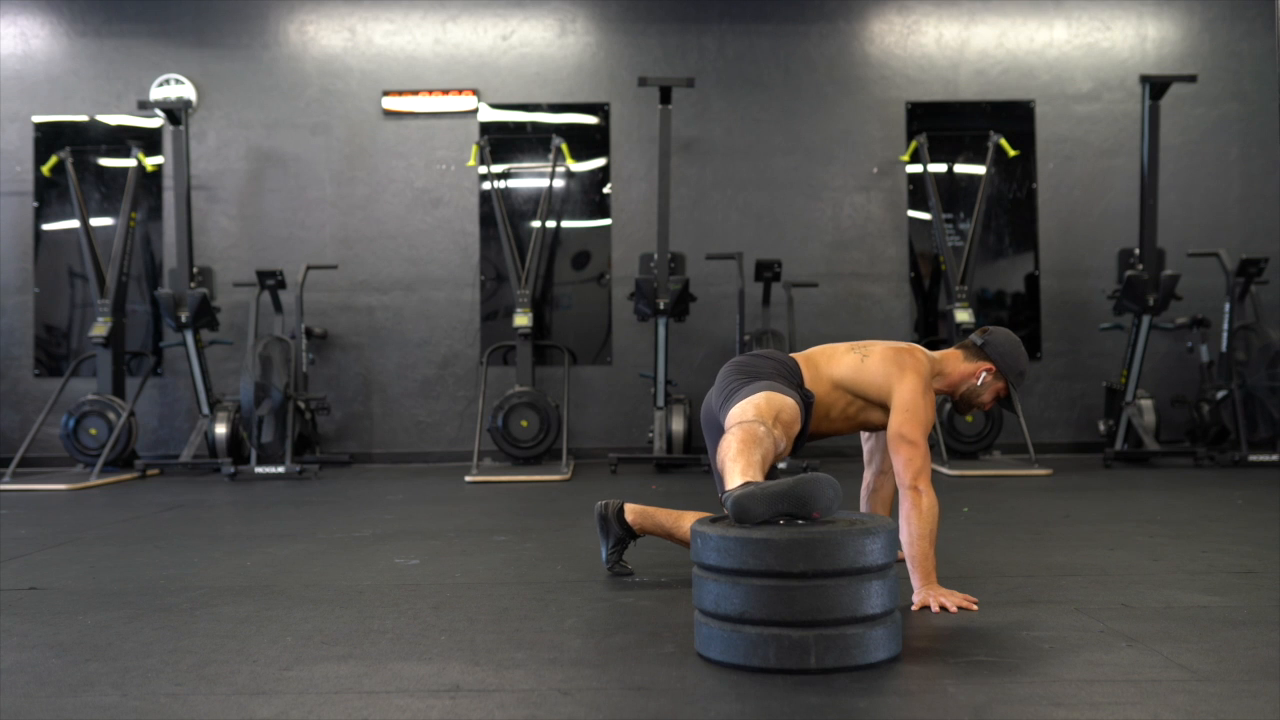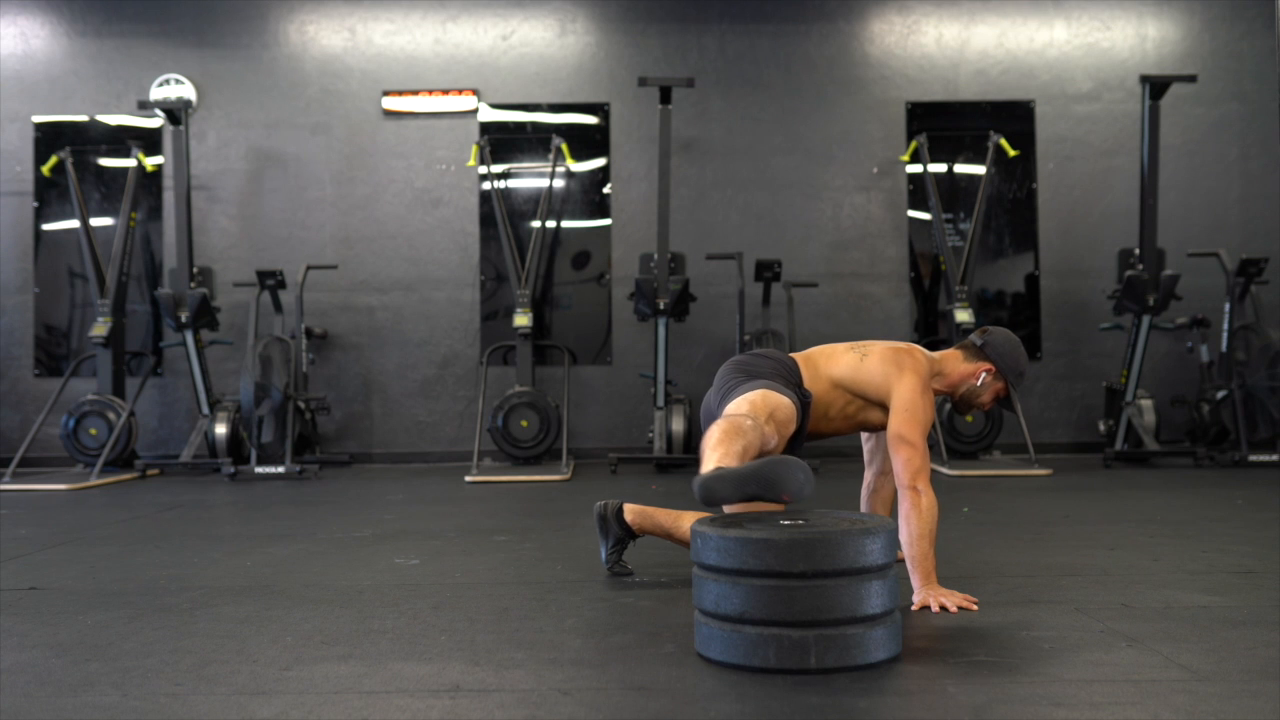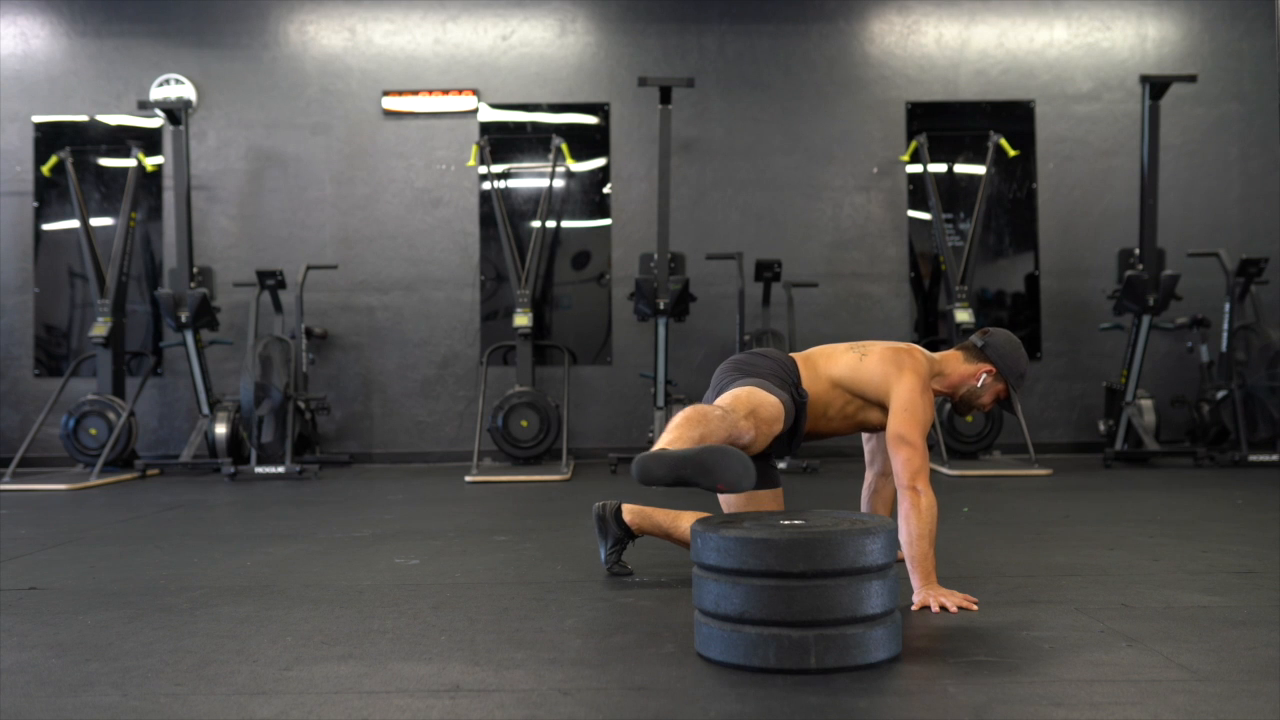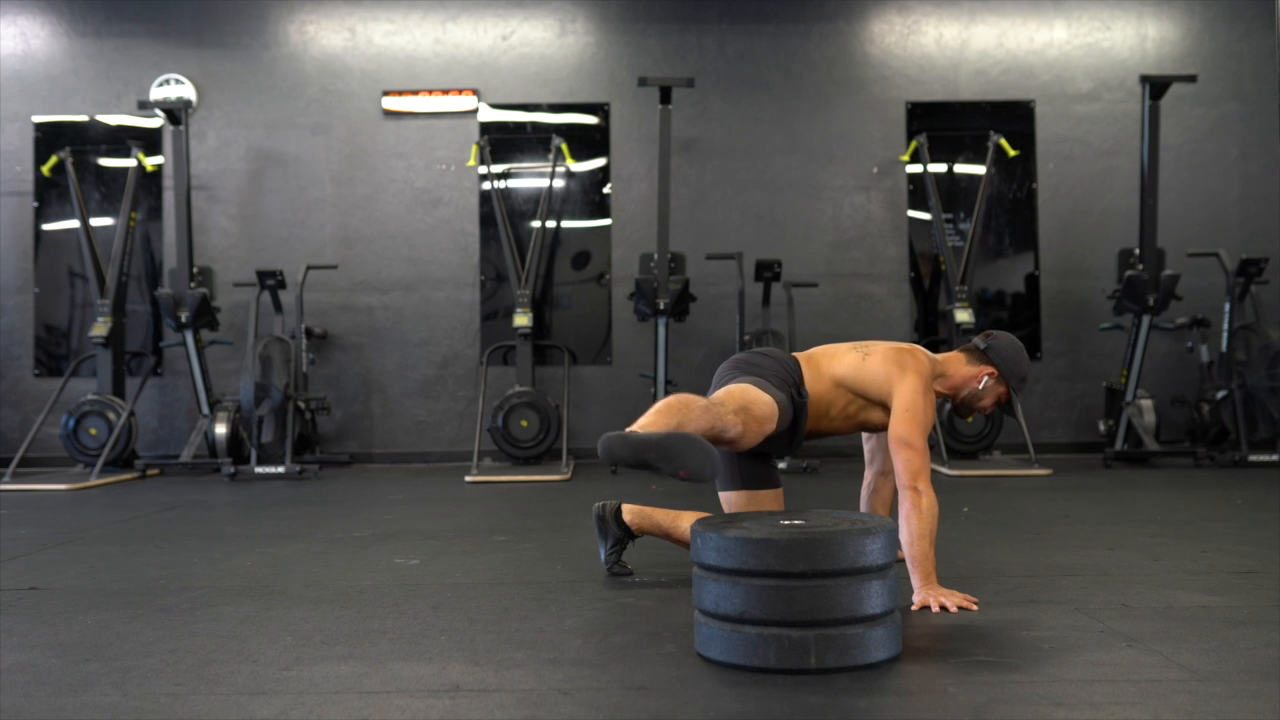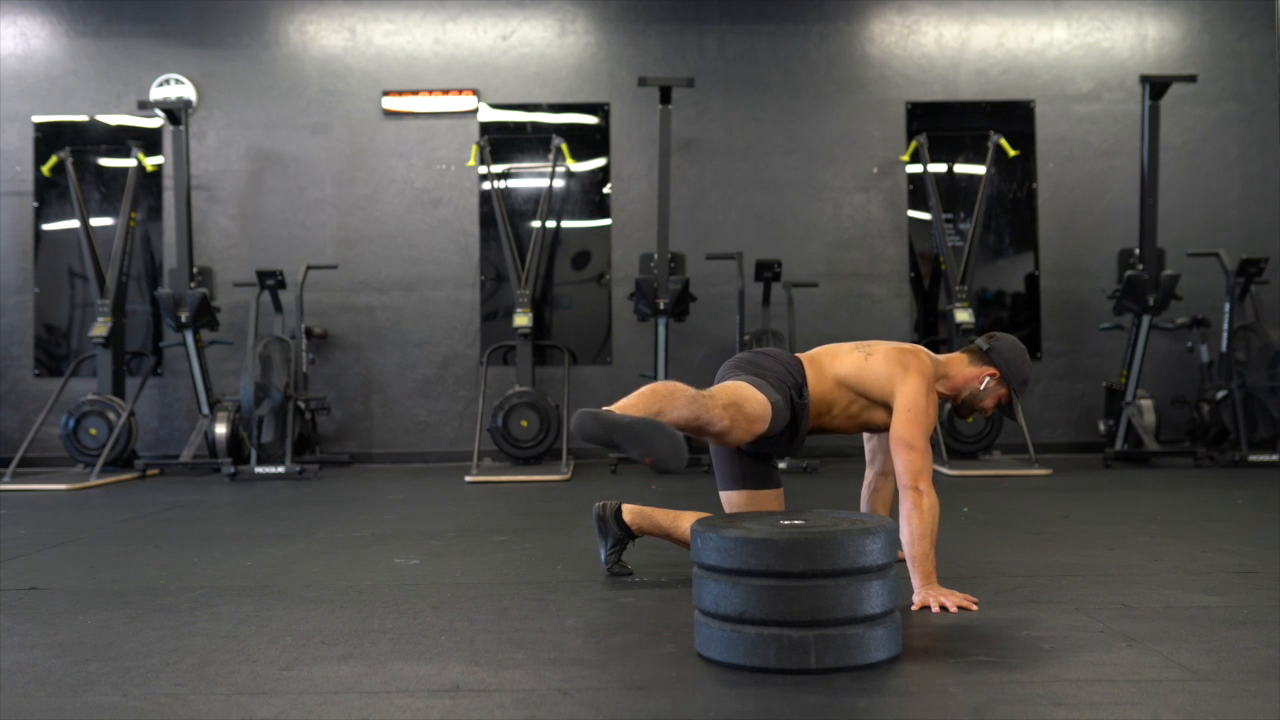
dt=0.3s
person 1, frame 1
left shoulder: (904, 372)
right shoulder: (917, 383)
left elbow: (881, 470)
right elbow: (916, 487)
right wrist: (926, 586)
left hip: (734, 406)
right hip: (755, 383)
right knee: (768, 429)
left ankle: (625, 518)
right ankle: (747, 488)
person 1, frame 2
left shoulder: (905, 372)
right shoulder: (916, 382)
left elbow: (881, 470)
right elbow: (914, 488)
right wrist: (926, 585)
left hip: (737, 403)
right hip: (755, 380)
right knee: (762, 427)
left ankle: (625, 518)
right ankle: (716, 474)
person 1, frame 3
left shoulder: (906, 374)
right shoulder: (915, 383)
left elbow: (883, 471)
right elbow: (914, 488)
right wrist: (926, 585)
left hip: (754, 398)
right hip: (756, 380)
right knee: (745, 423)
left ankle: (626, 518)
right ankle: (666, 455)
person 1, frame 4
left shoulder: (908, 374)
right shoulder: (918, 383)
left elbow: (881, 470)
right elbow: (915, 489)
right wrist: (926, 585)
left hip: (756, 410)
right hip: (762, 381)
right knee: (733, 420)
left ankle: (626, 517)
right ankle: (640, 435)
person 1, frame 5
left shoulder: (909, 375)
right shoulder: (921, 383)
left elbow: (882, 471)
right elbow: (917, 489)
right wrist: (927, 585)
left hip: (762, 413)
right hip: (763, 383)
right knee: (722, 415)
left ankle: (625, 518)
right ankle: (615, 419)
